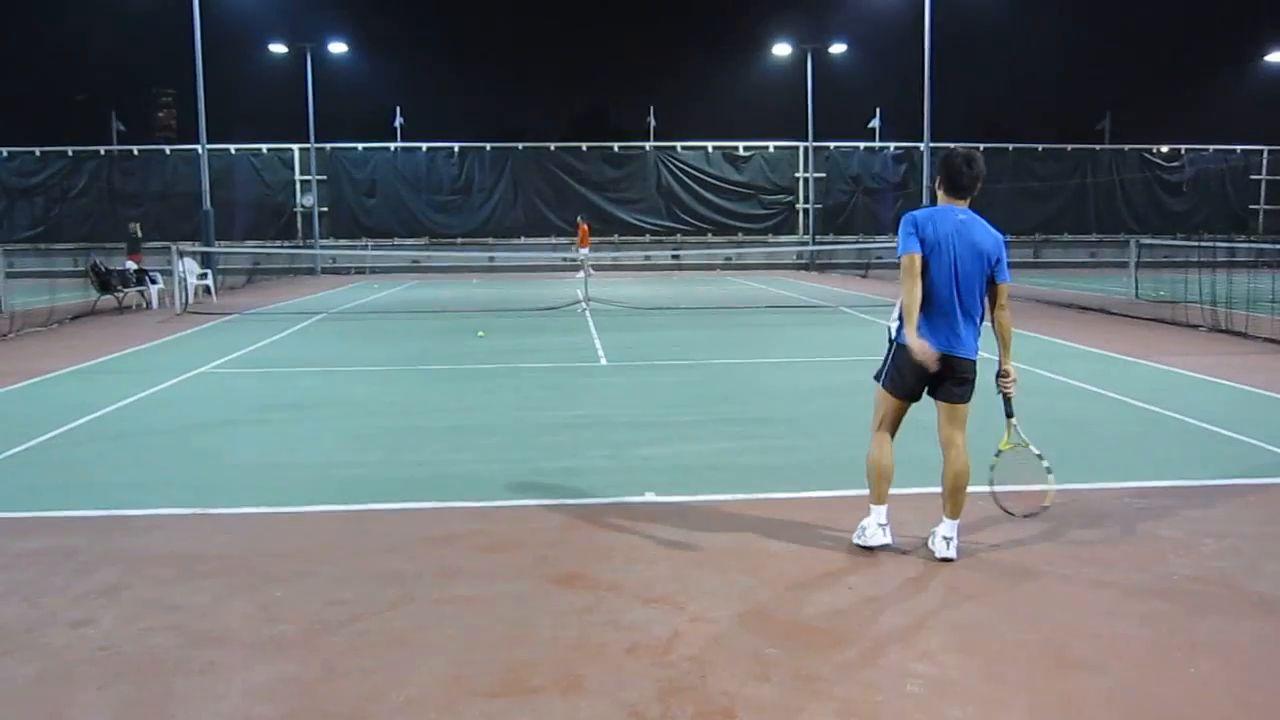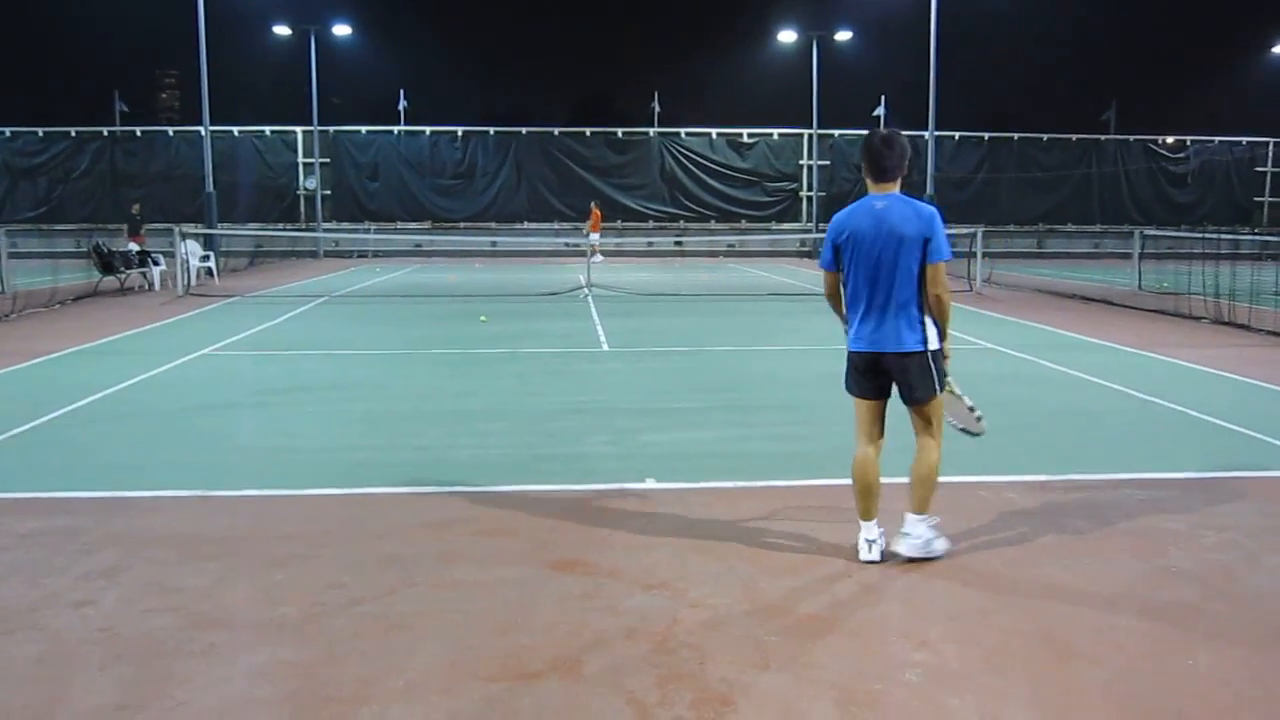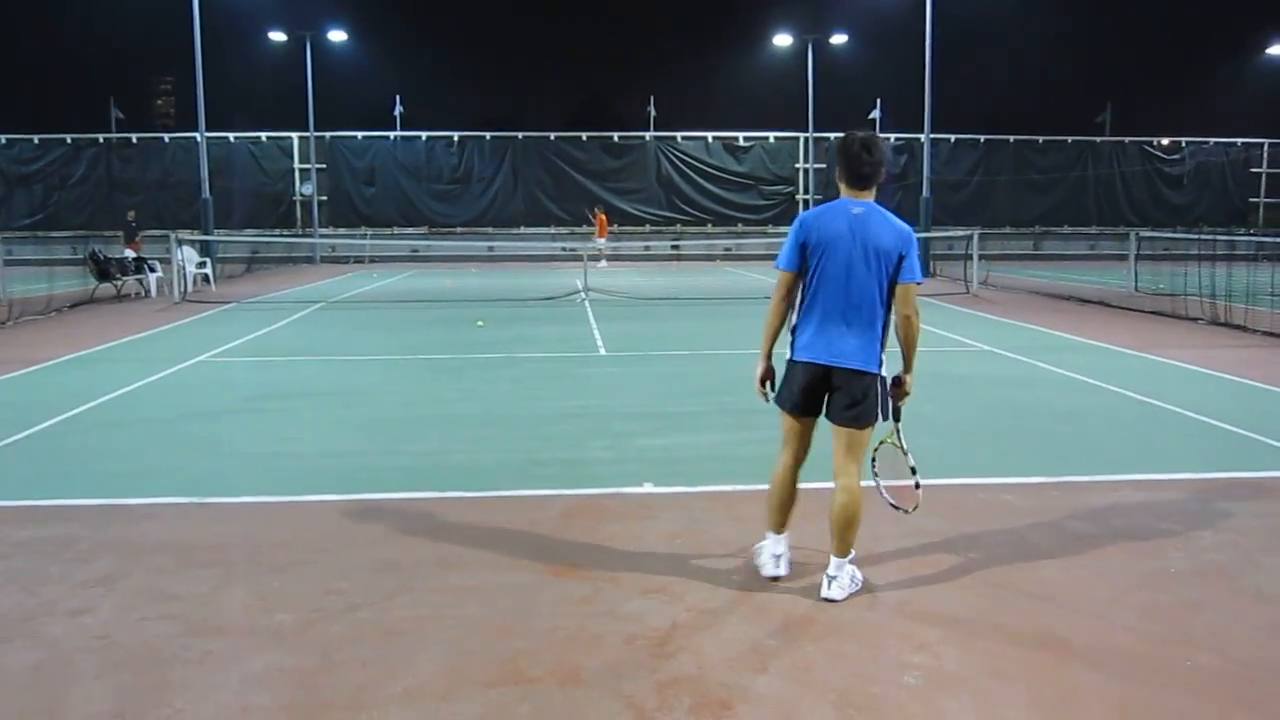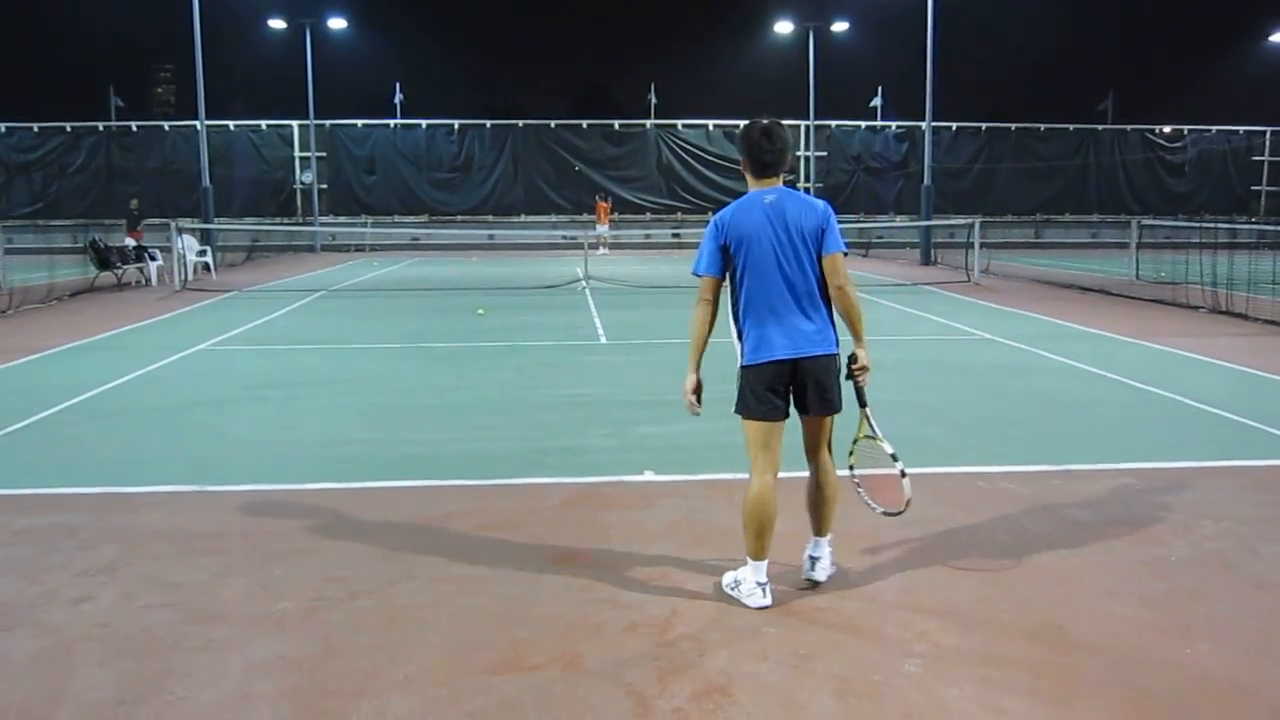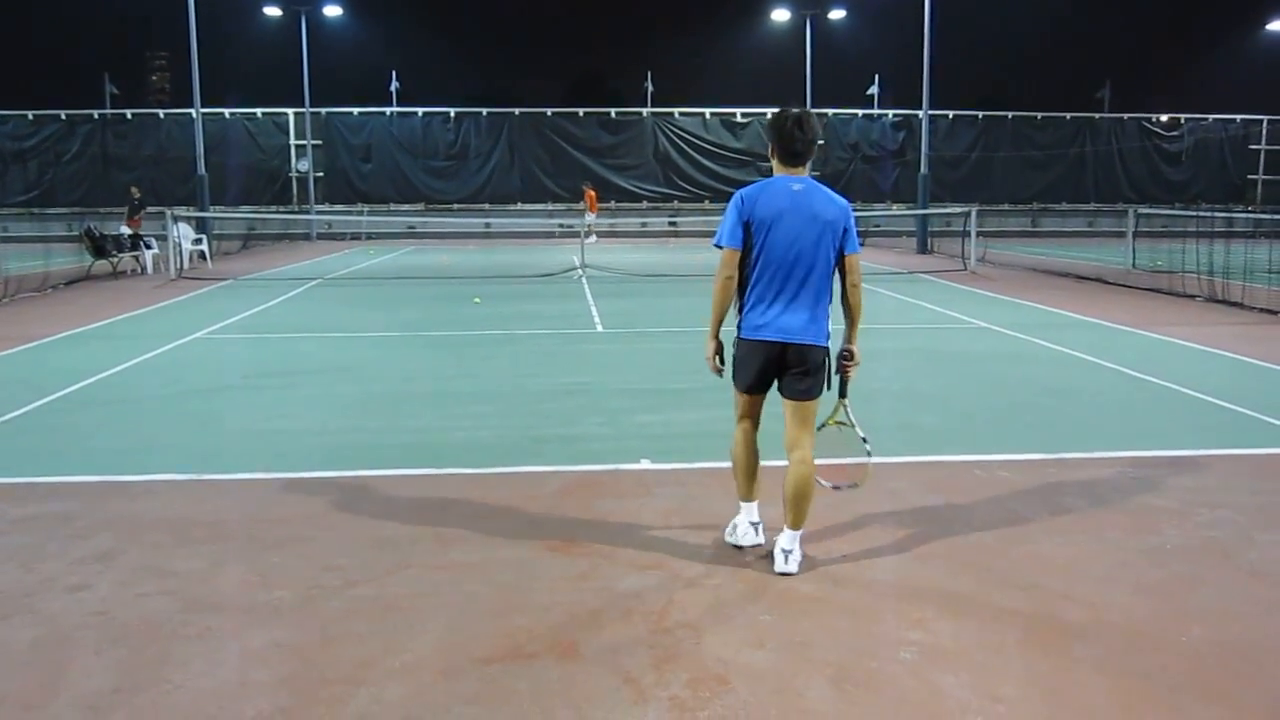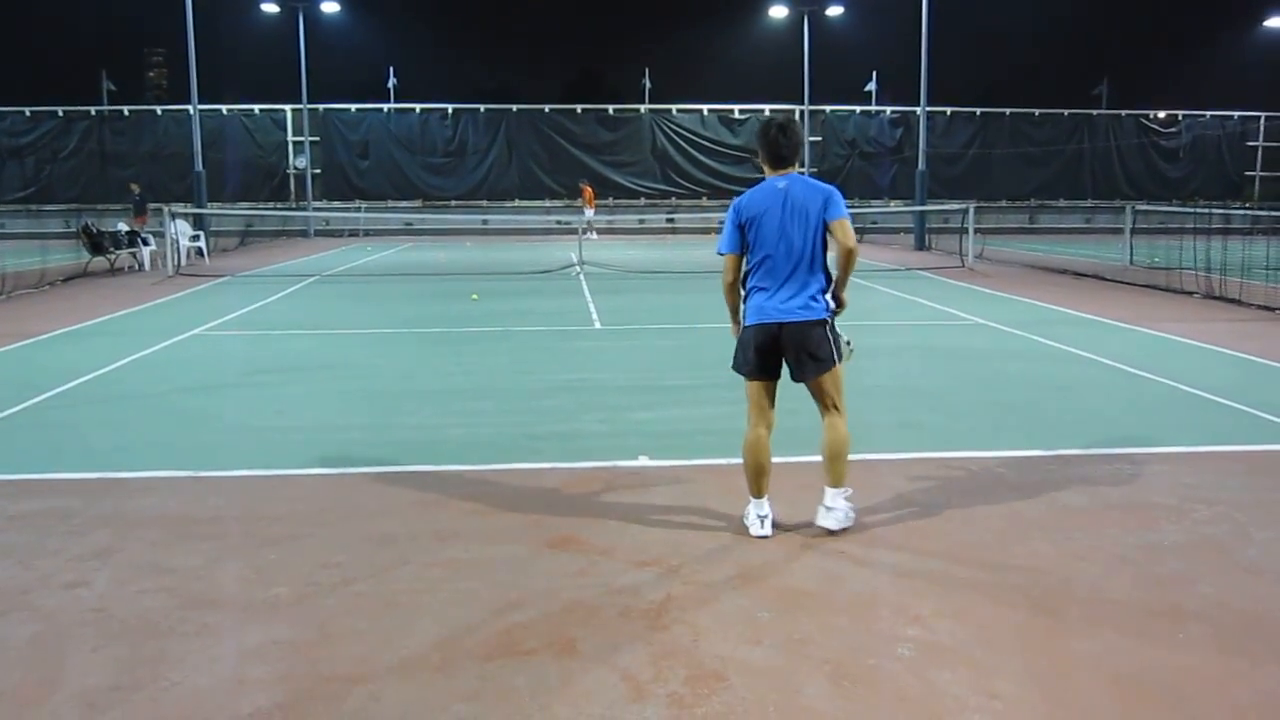
dt=0.7s
person 1, frame 1
left shoulder: (917, 222)
right shoulder: (992, 238)
left elbow: (912, 276)
right elbow: (1000, 307)
left wrist: (910, 333)
right wrist: (1006, 361)
left hip: (915, 348)
right hip: (962, 354)
left knee: (882, 433)
right knee: (954, 444)
left ankle: (878, 522)
right ankle: (947, 535)
person 1, frame 2
left shoulder: (841, 222)
right shoulder: (925, 217)
left elbow: (831, 291)
right elbow: (937, 291)
right wrist: (944, 336)
left hip: (863, 348)
right hip: (913, 345)
left knee: (868, 443)
right knee: (929, 437)
left ankle: (869, 535)
right ankle: (916, 530)
person 1, frame 3
left shoulder: (808, 223)
right shoulder: (901, 235)
left elbow: (782, 298)
right elbow: (906, 313)
left wrist: (765, 356)
right wrist: (907, 370)
left hip: (806, 358)
right hip: (860, 366)
left knee: (790, 456)
right knee: (847, 471)
left ankle: (774, 549)
right ankle: (839, 572)
person 1, frame 4
left shoulder: (725, 223)
right shoulder: (817, 211)
left elbow: (707, 301)
right elbow: (840, 284)
left wrist: (693, 367)
right wrist: (860, 343)
left hip: (761, 359)
right hip: (818, 353)
left knee: (763, 470)
right knee: (821, 458)
left ankle: (755, 578)
right ankle: (819, 555)
person 1, frame 5
left shoulder: (747, 200)
right shoulder: (838, 208)
left elbow: (728, 274)
right elbow: (852, 282)
left wrist: (714, 334)
right wrist: (852, 339)
left hip: (756, 336)
right hip: (810, 340)
left knee: (746, 426)
right knee: (800, 444)
left ankle: (748, 521)
right ankle: (789, 545)
person 1, frame 6
left shoulder: (742, 205)
right shoulder: (824, 194)
left elbow: (730, 276)
right elbow: (847, 244)
left wrist: (736, 319)
right wrist: (839, 289)
left hip: (758, 323)
right hip: (810, 319)
left knee: (759, 422)
right knee: (833, 413)
left ankle: (759, 512)
right ankle: (834, 503)
